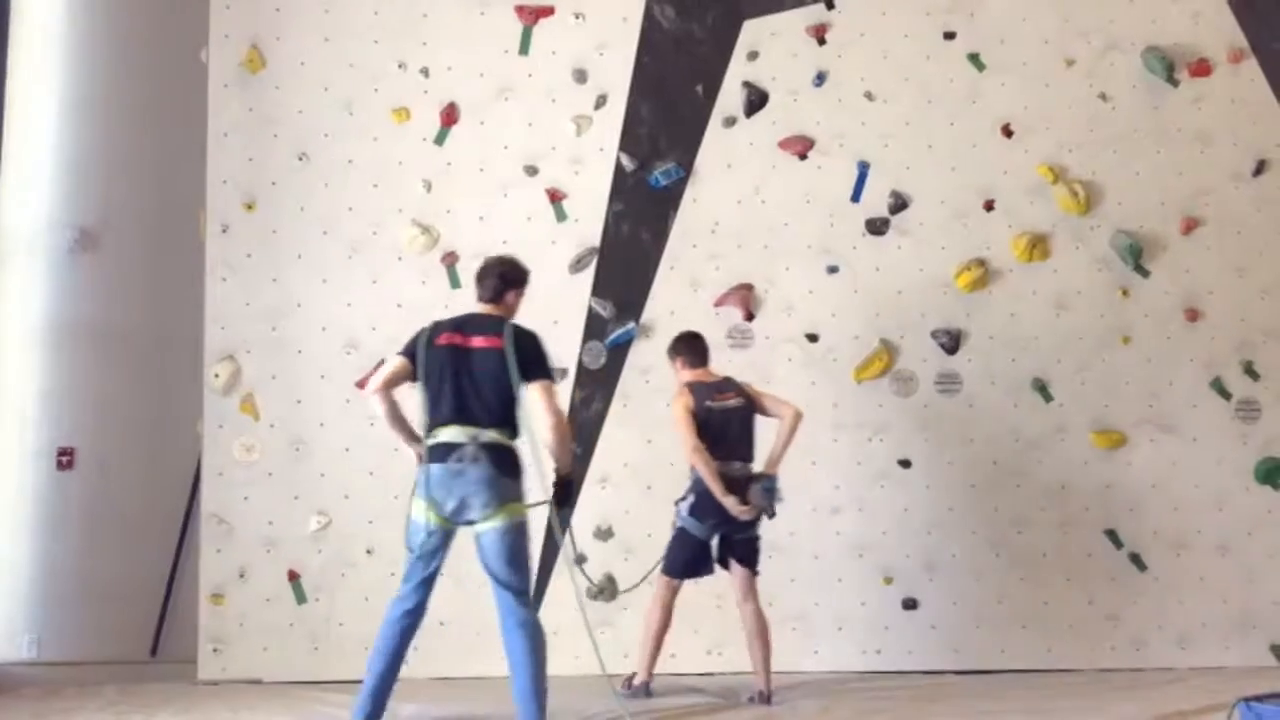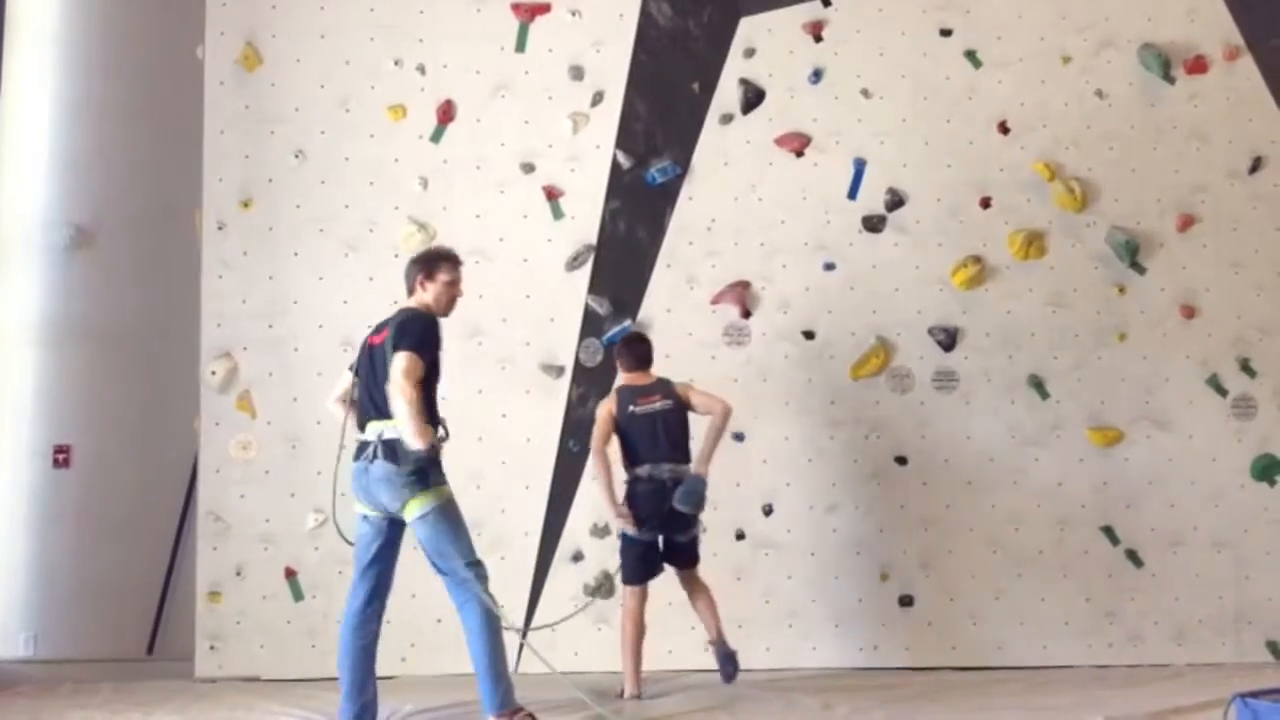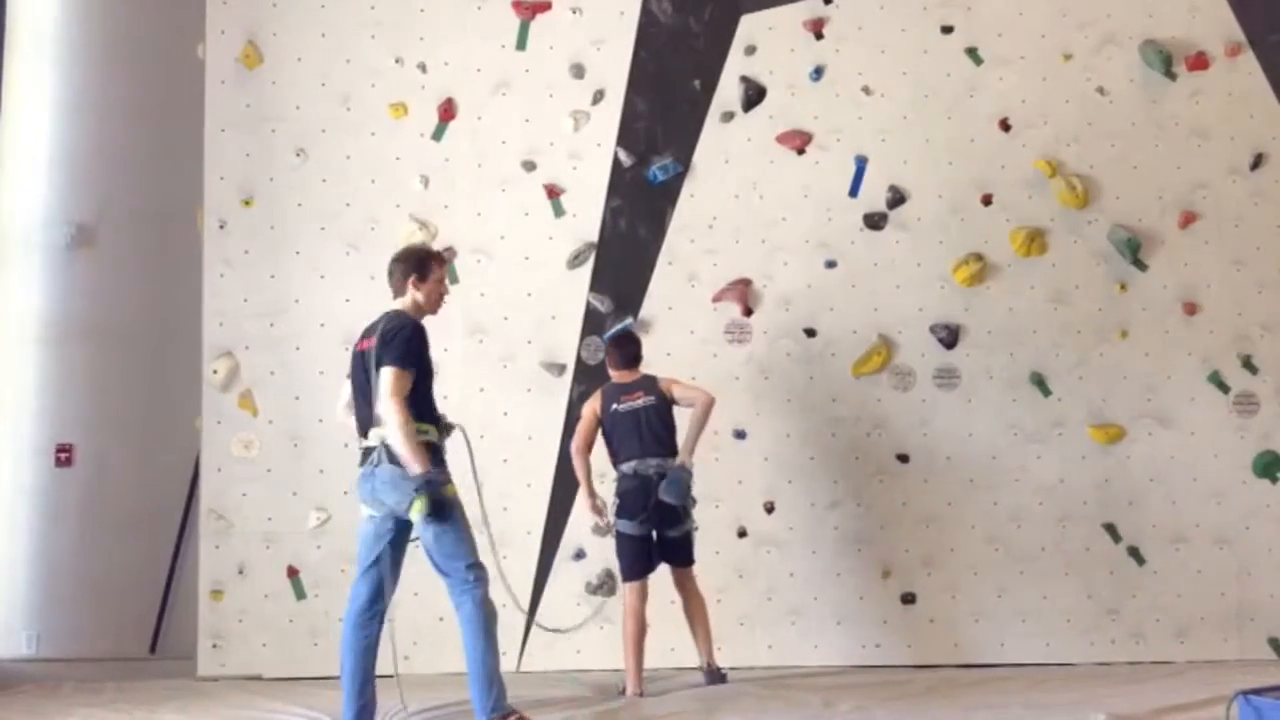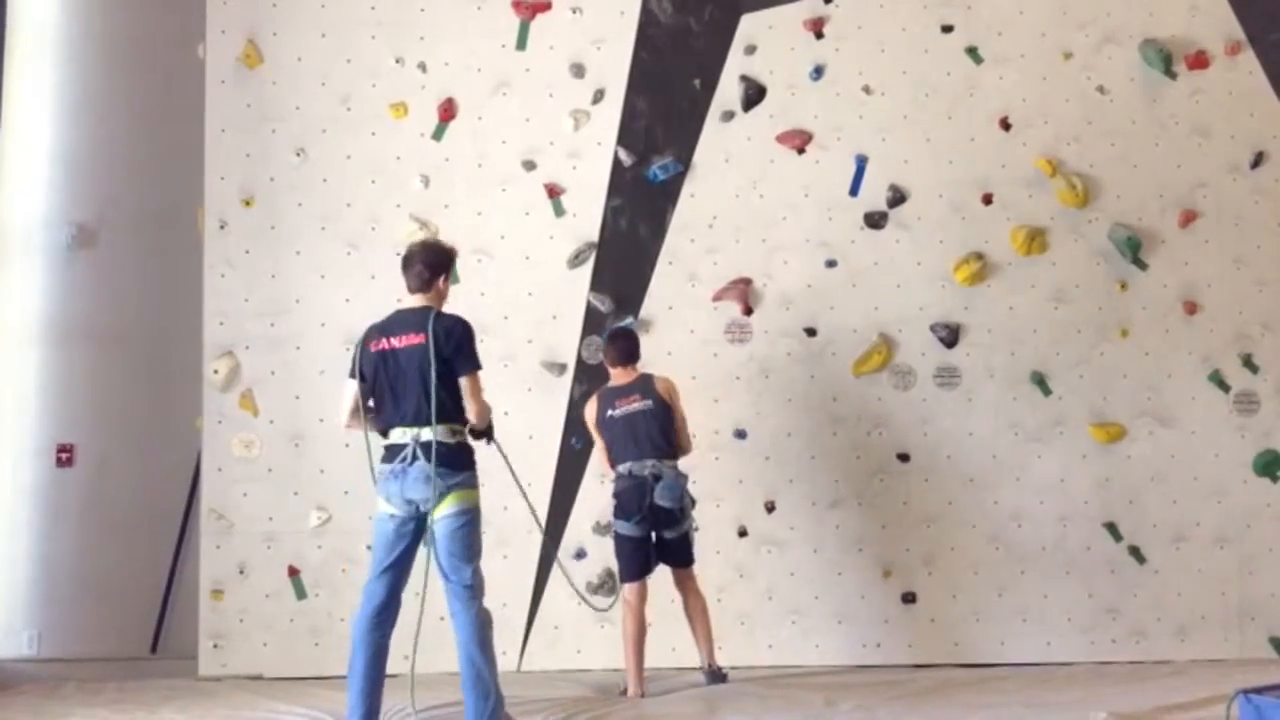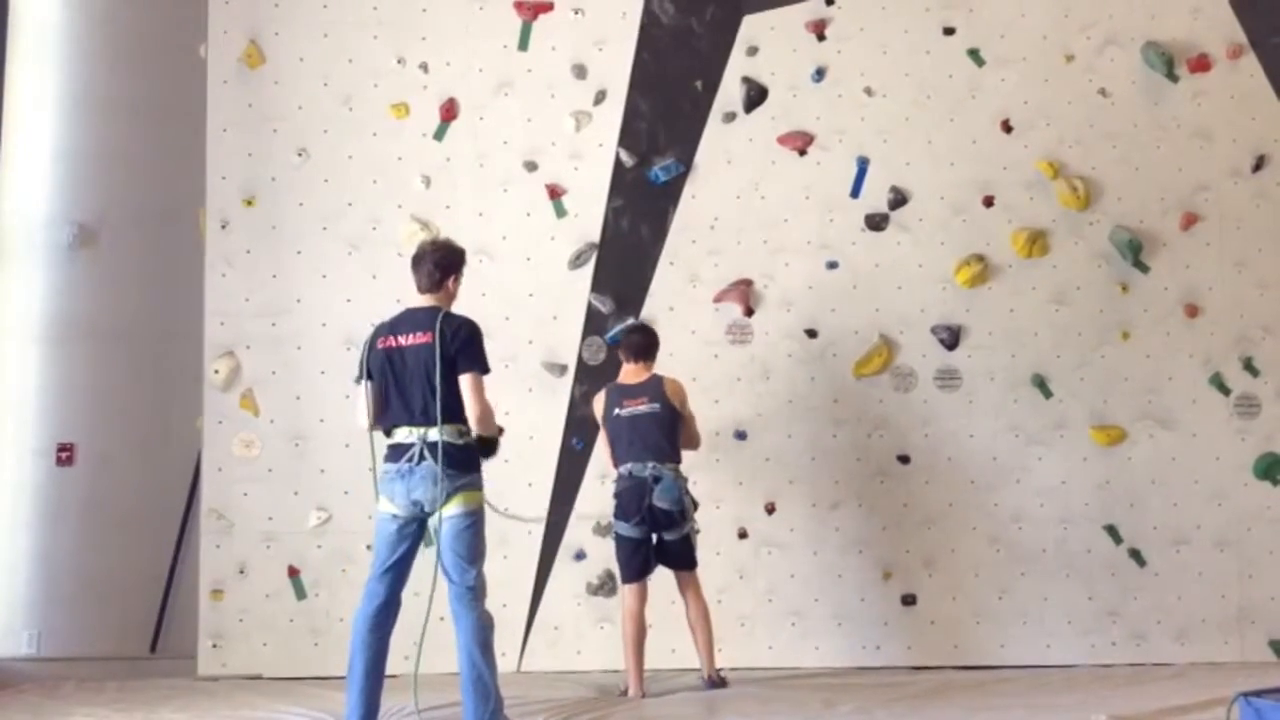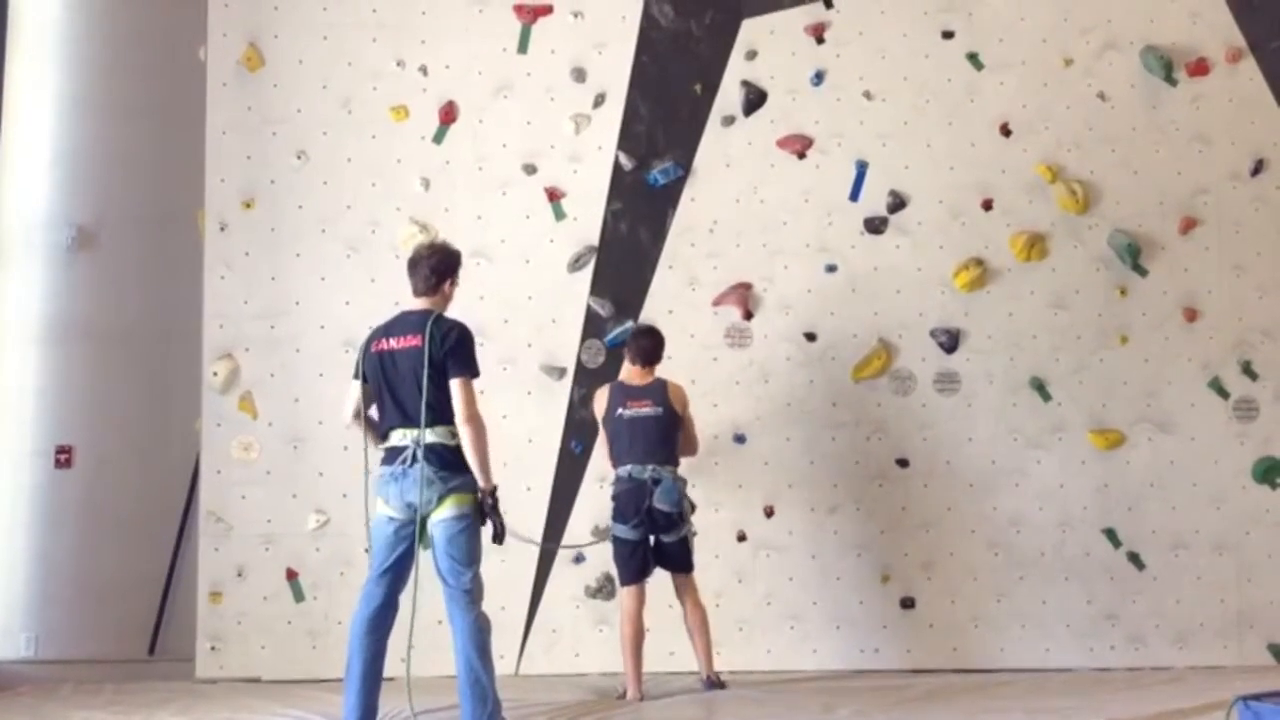
dt=0.5s
person 1, frame 1
left shoulder: (435, 333)
right shoulder: (521, 340)
left elbow: (377, 387)
right elbow: (552, 416)
left wrist: (412, 441)
right wrist: (563, 470)
left hip: (437, 473)
right hip: (492, 475)
left knee: (410, 598)
right knee: (516, 605)
person 1, frame 2
left shoulder: (379, 333)
right shoulder: (419, 324)
left elbow: (338, 399)
right elbow: (400, 385)
right wrist: (422, 449)
left hip: (368, 469)
right hip: (405, 469)
left knee: (365, 597)
right knee: (468, 581)
person 1, frame 3
left shoulder: (370, 334)
right shoulder: (407, 329)
left elbow: (350, 408)
right elbow: (391, 403)
right wrist: (426, 472)
left hip: (374, 472)
right hip: (409, 472)
left knee: (367, 597)
right knee: (468, 583)
person 1, frame 4
left shoulder: (374, 336)
right shoulder: (452, 328)
left elbow: (349, 416)
right elbow: (476, 411)
right wrist: (484, 421)
left hip: (394, 472)
right hip: (446, 470)
left knee: (379, 594)
right knee: (464, 594)
person 1, frame 5
left shoulder: (382, 335)
right shoulder: (460, 329)
left elbow: (369, 418)
right elbow: (477, 412)
right wrist: (490, 434)
left hip: (397, 471)
right hip: (450, 472)
left knee: (379, 594)
right knee: (466, 596)
person 1, frame 6
left shoulder: (378, 338)
right shoulder: (451, 333)
left elbow: (353, 415)
right elbow: (466, 417)
right wrist: (487, 485)
left hip: (393, 475)
right hip: (444, 474)
left knee: (377, 596)
right knee: (462, 598)
person 2, frame 1
left shoulder: (683, 396)
right shoulder: (741, 389)
left elbow: (693, 447)
right elbow: (792, 414)
left wrist: (723, 496)
right wrist: (771, 467)
left hip: (705, 497)
right hip: (744, 495)
left knee: (666, 587)
right knee: (747, 597)
left ankle: (642, 678)
right ankle: (763, 687)
person 2, frame 2
left shoulder: (612, 402)
right shoulder: (677, 390)
left elbow: (598, 448)
right elbow: (721, 409)
left wrist: (613, 504)
right wrist: (702, 462)
left hip: (641, 498)
right hip: (680, 494)
left knee: (634, 597)
right knee: (691, 578)
left ankle: (631, 687)
right ankle: (719, 642)
person 2, frame 3
left shoulder: (598, 400)
right shoulder: (661, 385)
left elbow: (578, 448)
right elbow: (705, 399)
left wrist: (589, 494)
right wrist: (687, 450)
left hip: (632, 493)
left knee: (634, 593)
right knee: (686, 581)
left ankle: (634, 684)
right ankle: (709, 665)
person 2, frame 4
left shoulder: (595, 404)
right shoulder: (661, 386)
left elbow: (607, 462)
right elbow: (684, 443)
left hip: (629, 494)
right hip: (669, 489)
left knee: (633, 594)
right knee: (686, 581)
left ankle: (634, 685)
right ankle: (710, 665)
person 2, frame 5
left shoulder: (603, 398)
right shoulder: (671, 388)
left elbow: (612, 458)
right elbow: (693, 442)
left hip: (630, 495)
right hip: (670, 492)
left knee: (633, 596)
right knee: (689, 584)
left ankle: (635, 686)
right ankle: (710, 672)
person 2, frame 6
left shoulder: (604, 396)
right shoulder: (674, 393)
left elbow: (610, 454)
right elbow: (690, 447)
left hip: (628, 496)
right hip: (668, 494)
left knee: (631, 597)
right knee: (686, 587)
left ankle: (633, 689)
right ankle: (708, 673)
